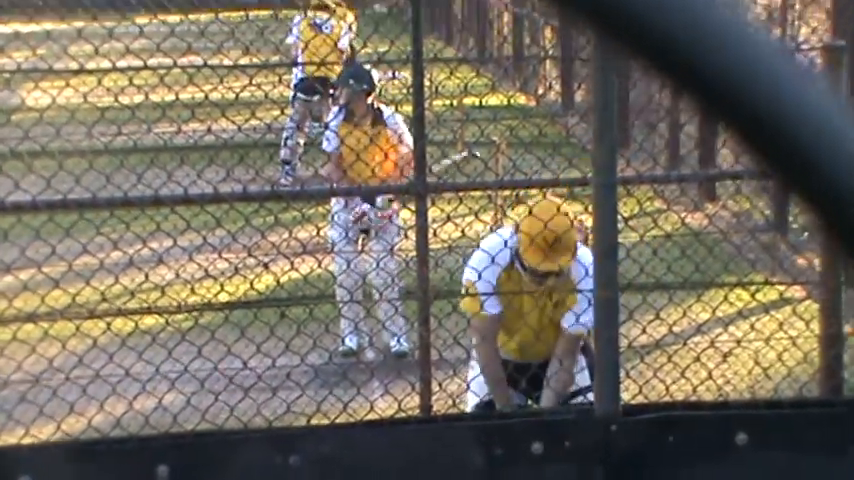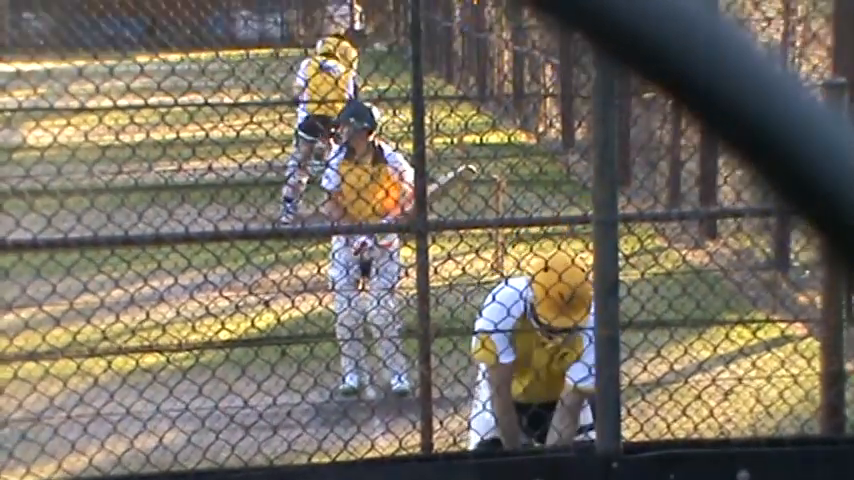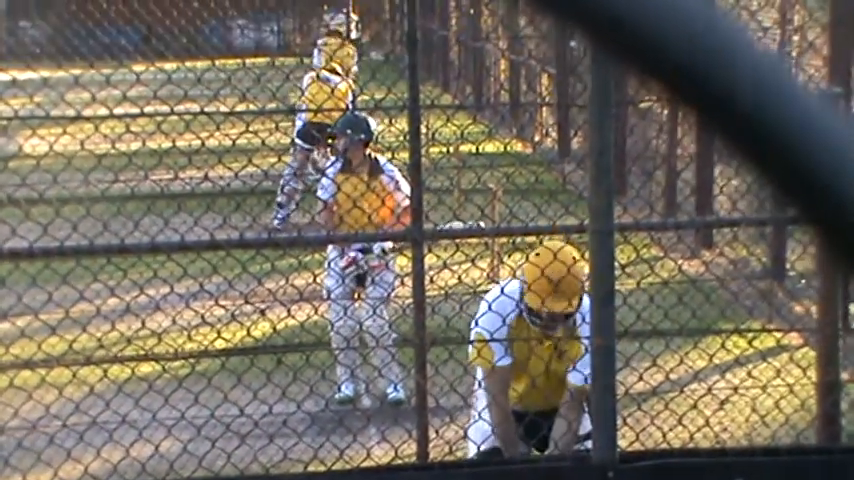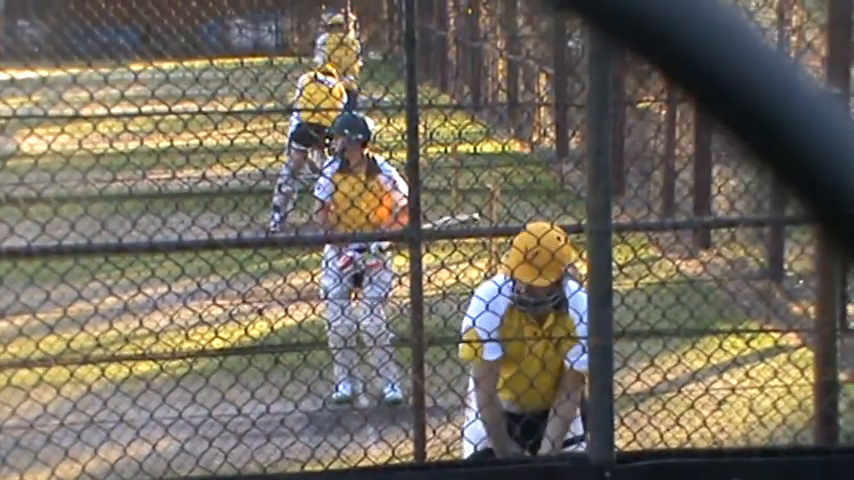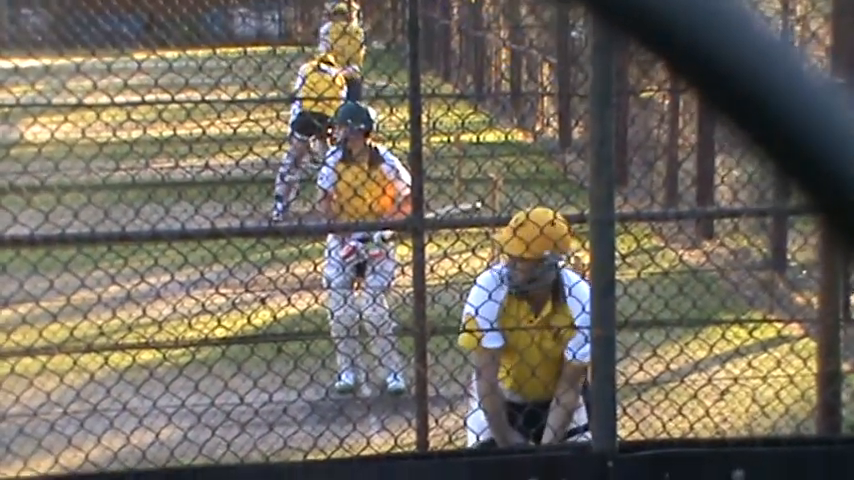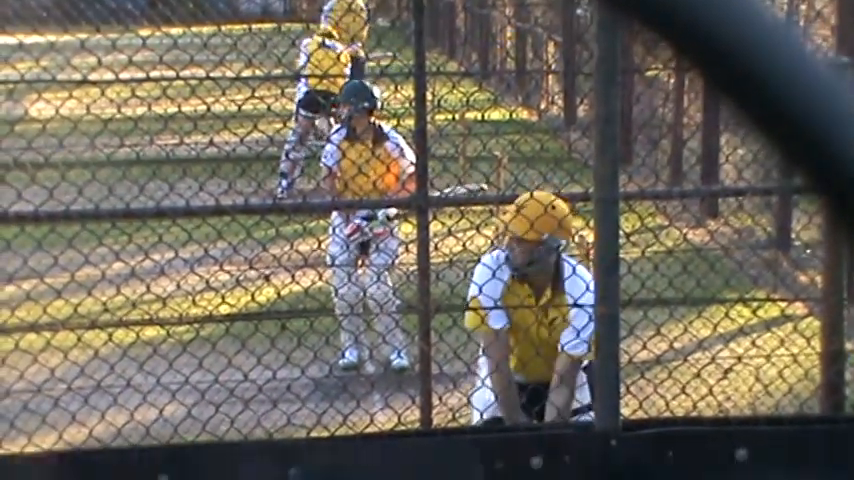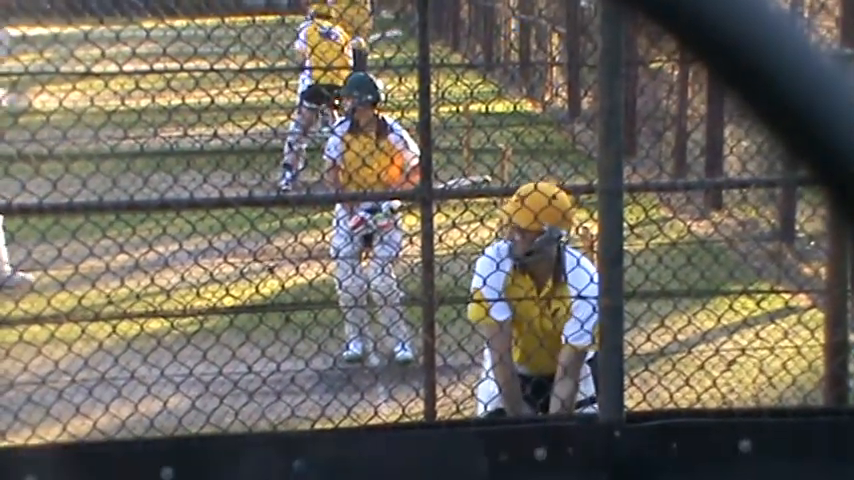
dt=0.2s
person 1, frame 1
left shoulder: (389, 120)
right shoulder: (336, 120)
left elbow: (407, 158)
right elbow: (333, 166)
right wrist: (354, 203)
left hip: (382, 199)
right hip: (347, 199)
left knee: (384, 268)
right knee: (345, 269)
left ankle: (397, 335)
right ankle: (351, 335)
person 1, frame 2
left shoulder: (390, 158)
right shoulder: (337, 158)
left elbow: (410, 194)
right elbow: (331, 203)
left wrist: (390, 221)
right wrist: (353, 235)
left hip: (383, 239)
right hip: (347, 238)
left knee: (383, 309)
right knee: (346, 307)
left ankle: (398, 373)
right ankle: (352, 372)
person 1, frame 3
left shoulder: (385, 171)
right shoulder: (334, 170)
left elbow: (405, 210)
right elbow: (326, 213)
left wrist: (384, 241)
right wrist: (346, 250)
left hip: (376, 251)
right hip: (342, 249)
left knee: (375, 319)
right knee: (341, 318)
left ankle: (394, 382)
right ankle: (347, 381)
person 1, frame 4
left shoulder: (383, 171)
right shoulder: (331, 170)
left elbow: (403, 210)
right elbow: (322, 212)
left wrist: (382, 240)
right wrist: (342, 250)
left hip: (374, 250)
right hip: (339, 249)
left knee: (372, 319)
right knee: (338, 318)
left ankle: (391, 381)
right ankle: (345, 380)
person 1, frame 5
left shoulder: (385, 161)
right shoulder: (334, 160)
left elbow: (406, 200)
right elbow: (325, 202)
left wrist: (384, 230)
right wrist: (345, 239)
left hip: (376, 239)
right hip: (342, 238)
left knee: (374, 308)
right knee: (340, 308)
left ankle: (394, 370)
right ankle: (347, 370)
person 1, frame 6
left shoulder: (389, 139)
right shoulder: (338, 138)
left elbow: (410, 178)
right elbow: (329, 180)
left wrist: (390, 208)
right wrist: (349, 217)
left hip: (380, 218)
right hip: (346, 216)
left knee: (377, 286)
right knee: (344, 285)
left ankle: (397, 348)
right ankle: (351, 347)
person 1, frame 7
left shoulder: (392, 132)
right shoulder: (341, 130)
left elbow: (414, 170)
right elbow: (332, 173)
left wrist: (393, 200)
right wrist: (352, 210)
left hip: (383, 210)
right hip: (350, 208)
left knee: (381, 278)
right knee: (347, 278)
left ankle: (401, 340)
right ankle: (356, 339)
person 2, frame 1
left shoulder: (584, 268)
right shoulder: (490, 255)
left elbow: (566, 354)
right elbow: (485, 343)
right wrist: (507, 413)
left hip: (558, 362)
right hip: (501, 359)
person 2, frame 2
left shoulder: (592, 324)
right shoulder: (501, 303)
left elbow: (568, 413)
right elbow: (500, 393)
left hip: (561, 401)
right hip: (506, 399)
person 2, frame 3
left shoulder: (588, 321)
right shoulder: (498, 306)
left elbow: (571, 410)
right elbow: (497, 398)
left hip: (560, 408)
right hip: (502, 409)
person 2, frame 4
left shoulder: (580, 309)
right shoulder: (488, 300)
left elbow: (569, 395)
right elbow: (485, 392)
right wrist: (506, 460)
left hip: (554, 408)
right hip: (498, 407)
person 2, frame 5
left shoulder: (580, 300)
right shoulder: (488, 288)
left elbow: (570, 385)
right elbow: (486, 380)
right wrist: (507, 448)
left hip: (557, 400)
right hip: (502, 398)
person 2, frame 6
left shoulder: (580, 289)
right shoulder: (491, 270)
left elbow: (564, 381)
right elbow: (497, 364)
left hip: (563, 379)
right hip: (507, 380)
person 2, frame 7
left shoulder: (584, 282)
right shoulder: (493, 263)
left elbow: (568, 374)
right elbow: (500, 356)
left hip: (567, 369)
right hip: (511, 371)
person 3, frame 1
left shoulder: (301, 21)
right shoulder: (342, 22)
left elbow: (295, 50)
right elbow: (346, 55)
left hip: (306, 78)
right hip: (333, 81)
left knee: (296, 125)
left ankle: (287, 171)
person 3, frame 2
left shoulder: (308, 64)
right shoulder: (346, 71)
left elbow: (298, 93)
right elbow: (349, 101)
left hip: (310, 117)
right hip: (335, 120)
left knee: (299, 163)
left ankle: (288, 209)
person 3, frame 3
left shoulder: (310, 77)
right shoulder: (344, 85)
left elbow: (302, 102)
right elbow: (347, 110)
left hip: (308, 123)
right hip: (332, 128)
left knee: (295, 170)
left ankle: (281, 216)
person 3, frame 4
left shoulder: (306, 78)
right shoulder: (339, 87)
left elbow: (296, 104)
left hip: (304, 123)
right hip: (328, 127)
left knee: (291, 170)
left ankle: (277, 218)
person 3, frame 5
left shoulder: (306, 68)
right shoulder: (339, 77)
left elbow: (297, 92)
right elbow: (342, 103)
left hip: (305, 113)
right hip: (329, 117)
left knee: (292, 160)
left ankle: (279, 207)
person 3, frame 6
left shoulder: (308, 43)
right shoulder: (344, 52)
left elbow: (302, 70)
left hip: (312, 90)
right hip: (336, 94)
left knee: (298, 138)
left ankle: (284, 185)
person 3, frame 7
left shoulder: (307, 27)
right shoulder: (343, 34)
left elbow: (303, 54)
right elbow: (348, 65)
left hip: (314, 83)
right hip: (339, 85)
left knee: (299, 129)
left ankle: (288, 177)
